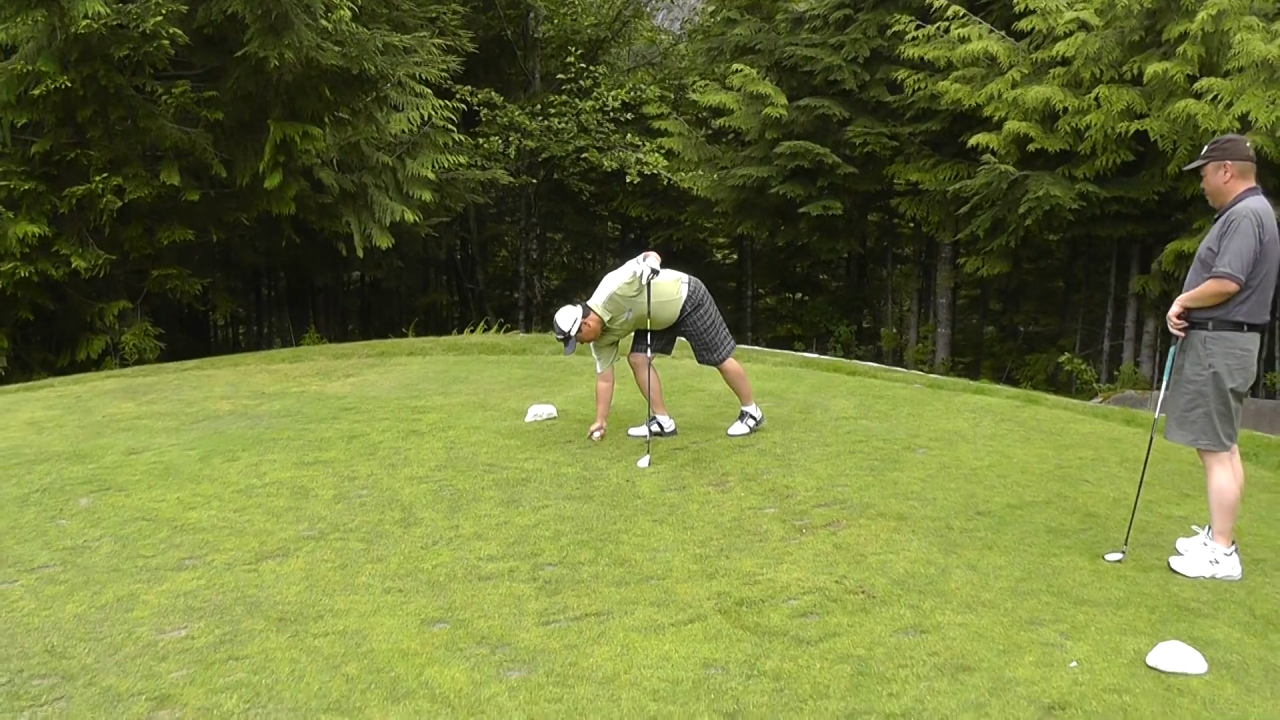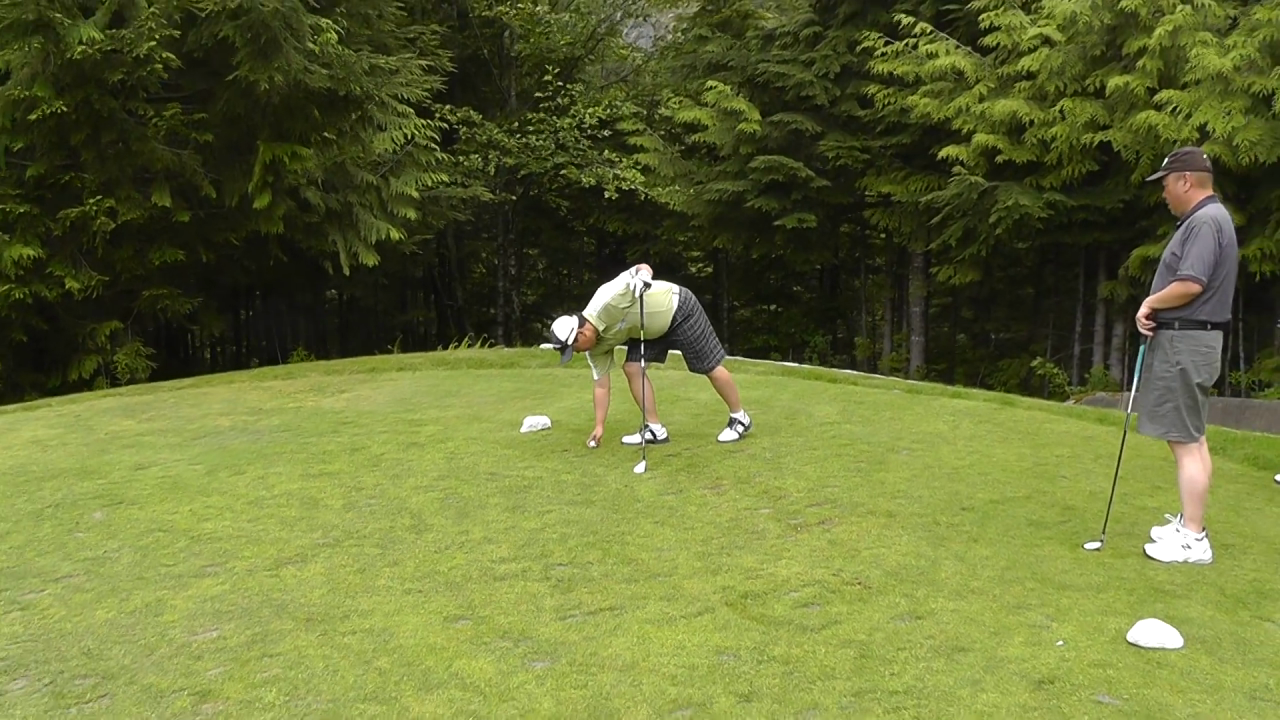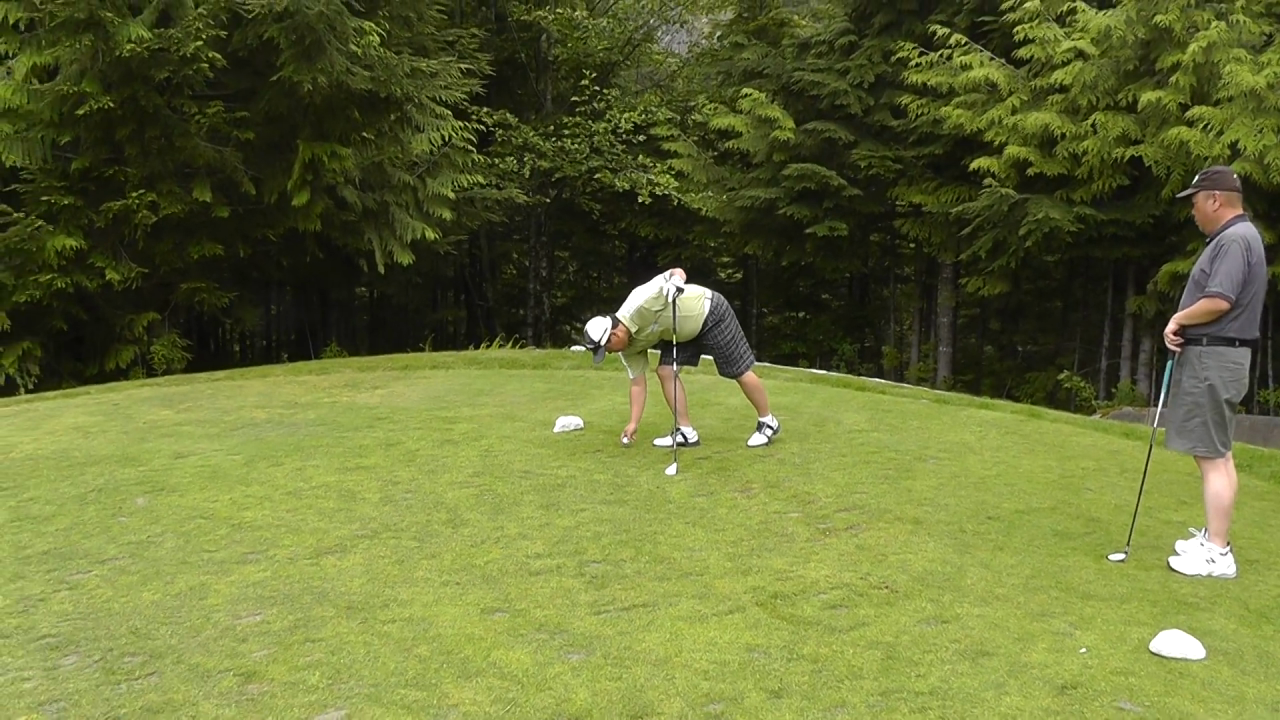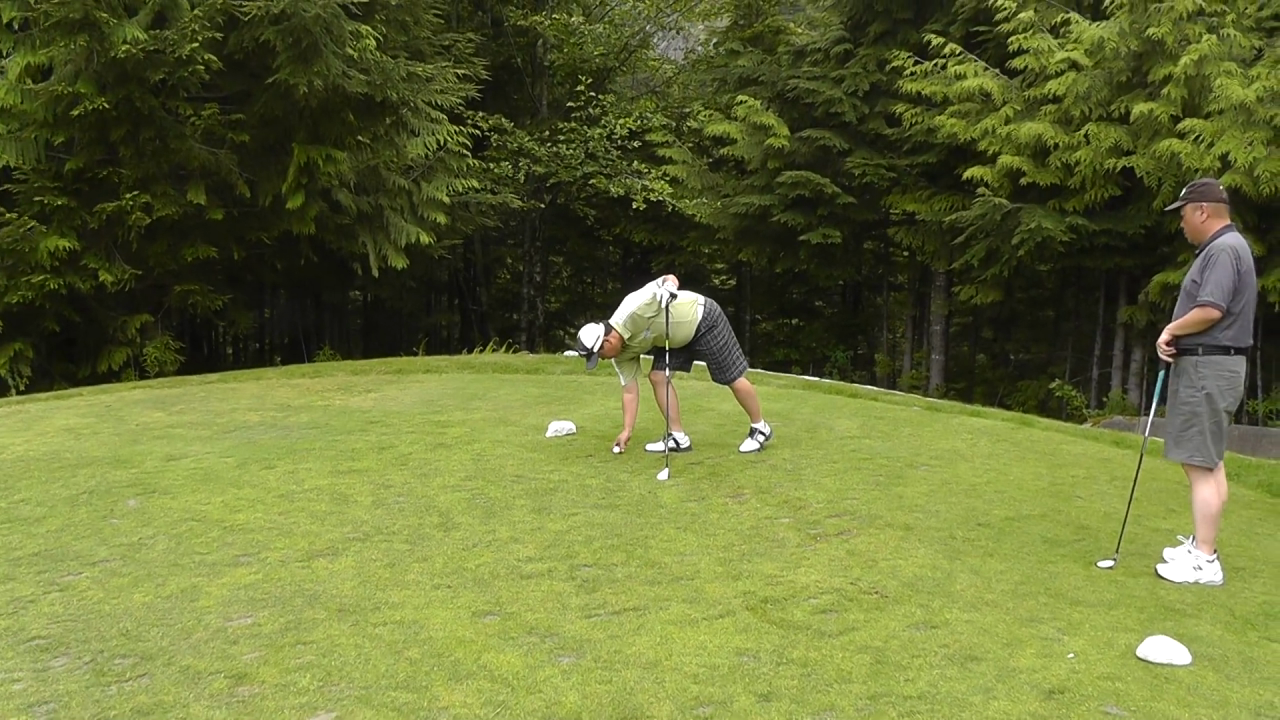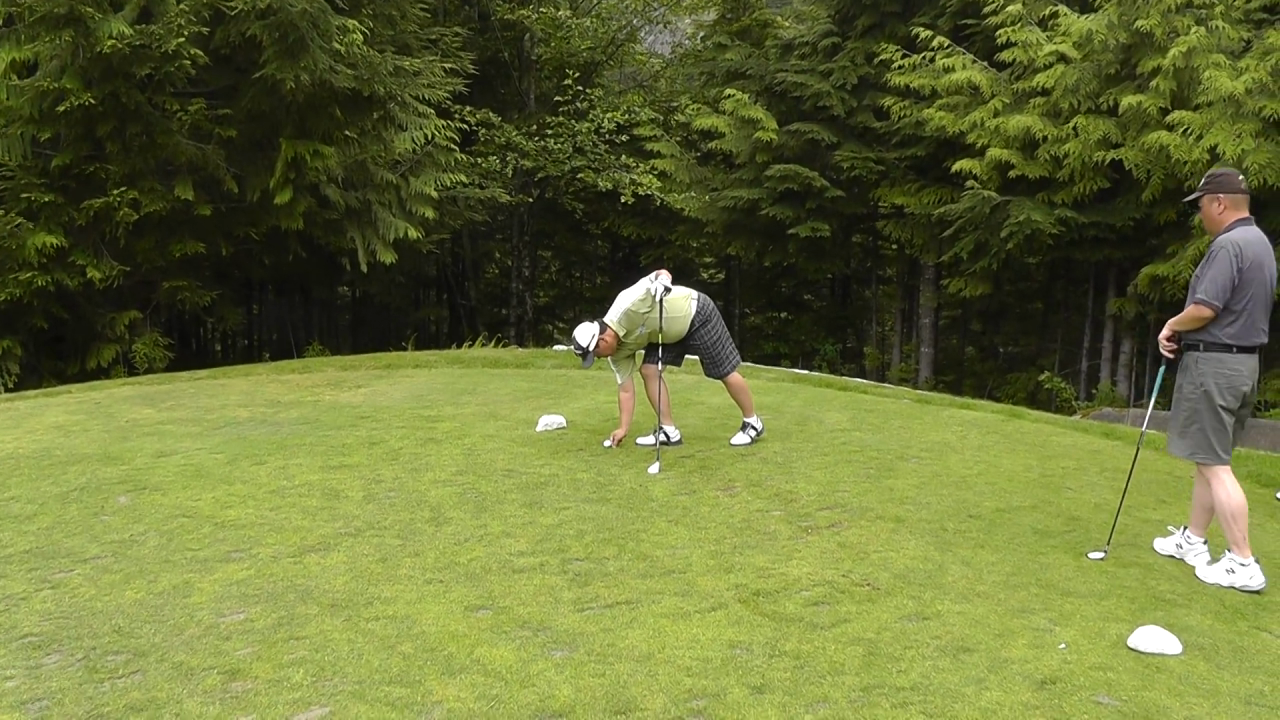
dt=0.7s
person 1, frame 1
right shoulder: (1242, 213)
left elbow: (1227, 282)
left wrist: (1183, 302)
right wrist: (1187, 308)
left hip: (1219, 343)
right hip: (1217, 339)
left knee: (1216, 449)
right knee: (1223, 446)
left ankle: (1222, 552)
right ankle: (1217, 536)
person 1, frame 2
left shoulder: (1205, 221)
right shoulder: (1204, 219)
left elbow: (1190, 284)
left wrist: (1150, 303)
right wrist: (1156, 310)
left hip: (1185, 341)
right hip: (1185, 338)
left knee: (1186, 441)
right knee: (1191, 438)
left ankle: (1193, 539)
right ankle: (1190, 524)
person 1, frame 3
left shoulder: (1234, 239)
right shoulder: (1232, 237)
left elbow: (1218, 301)
left wrist: (1178, 319)
right wrist: (1184, 326)
left hip: (1213, 357)
right hip: (1213, 354)
left knee: (1212, 456)
right knee: (1218, 452)
left ankle: (1217, 553)
right ankle: (1213, 538)
person 1, frame 4
left shoulder: (1224, 248)
right shoulder: (1221, 248)
left elbow: (1210, 310)
left wrist: (1170, 330)
right wrist: (1176, 336)
left hip: (1207, 367)
right hip: (1208, 365)
left knee: (1201, 465)
right knee: (1209, 462)
left ankle: (1204, 560)
right ankle: (1201, 545)
person 1, frame 5
left shoulder: (1229, 244)
right shoulder: (1260, 244)
left elbow: (1204, 308)
left wrist: (1171, 326)
right wrist: (1182, 329)
left hip: (1213, 364)
right hip: (1244, 361)
left knee: (1215, 465)
right knee: (1208, 458)
left ankle: (1242, 564)
right ankle: (1192, 540)
person 2, frame 1
left shoulder: (613, 290)
right shoulder: (603, 337)
left elbow: (651, 255)
right elbow: (605, 377)
left wrist: (651, 261)
right wrist: (601, 420)
left hip: (688, 299)
left knee: (720, 358)
right knee: (637, 359)
left ankle: (751, 412)
right ankle: (662, 421)
person 2, frame 2
left shoulder: (607, 302)
right shoulder: (598, 344)
left elbow: (643, 267)
right elbow: (601, 385)
left wrist: (643, 274)
right wrist: (599, 426)
left hip: (678, 309)
left knee: (710, 367)
right knee: (632, 368)
left ankle: (739, 418)
right ankle: (655, 429)
person 2, frame 3
left shoulder: (640, 304)
right shoulder: (630, 345)
left elbow: (678, 272)
right elbow: (638, 383)
left wrist: (675, 279)
right wrist: (633, 422)
left hip: (710, 313)
left knee: (740, 371)
right knee: (665, 371)
left ankle: (768, 422)
right ankle: (686, 432)
person 2, frame 4
left shoulder: (633, 312)
right shoulder: (623, 352)
left elbow: (671, 278)
right elbow: (630, 390)
left wrist: (669, 286)
right wrist: (627, 429)
left hip: (703, 319)
left knee: (733, 378)
right knee: (657, 377)
left ankle: (760, 428)
right ankle: (678, 437)
person 2, frame 5
left shoulder: (627, 308)
right shoulder: (618, 350)
left elbow: (662, 273)
right elbow: (626, 388)
left wrist: (663, 280)
right wrist: (623, 427)
left hip: (697, 315)
left knee: (726, 371)
right knee: (649, 371)
left ankle: (752, 423)
right ankle: (668, 430)
